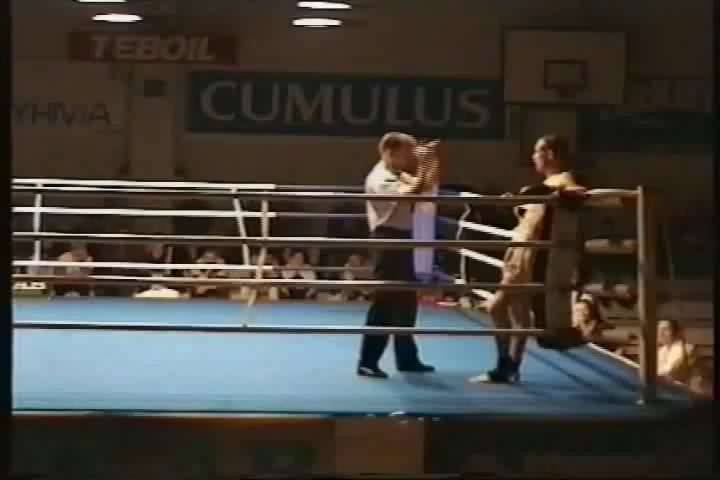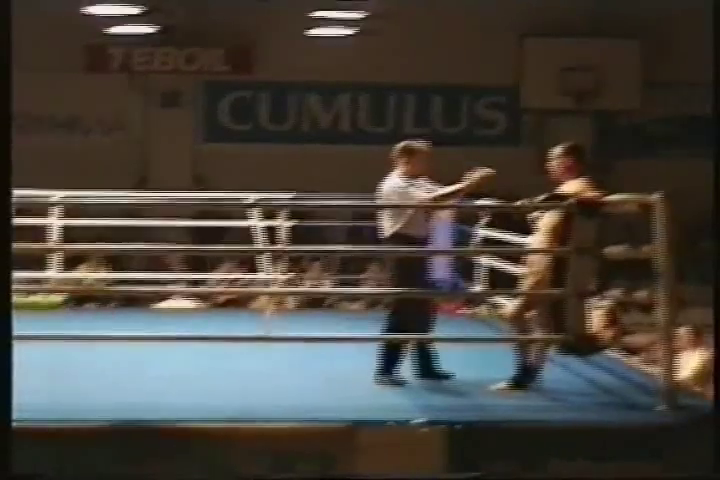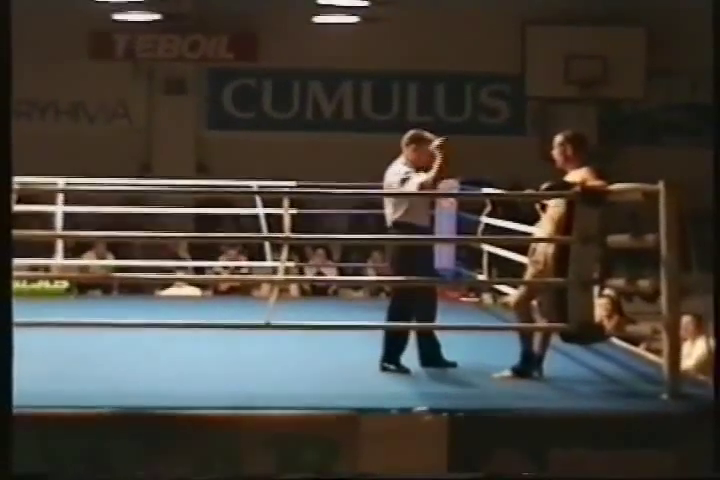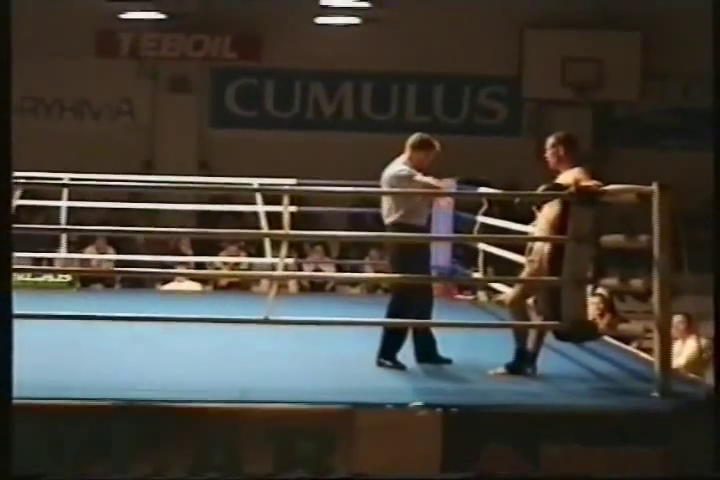
dt=0.5s
person 1, frame 1
left shoulder: (564, 180)
right shoulder: (548, 184)
left elbow: (581, 193)
right wrist: (518, 208)
left hip: (531, 254)
right hip: (521, 252)
left knee: (497, 306)
right knee: (519, 311)
left ankle: (506, 366)
right ankle: (508, 367)
person 1, frame 2
left shoulder: (581, 187)
right shoulder: (564, 190)
left elbow: (598, 199)
right wrist: (536, 215)
left hip: (550, 261)
right hip: (540, 259)
left knee: (515, 313)
right knee: (542, 317)
left ankle: (526, 373)
right ankle: (527, 373)
person 1, frame 3
left shoulder: (584, 175)
right shoulder: (570, 179)
left elbow: (601, 187)
right wrist: (541, 203)
left hip: (554, 251)
right hip: (544, 248)
left knee: (520, 301)
right knee: (545, 308)
left ankle: (530, 361)
right ankle: (531, 361)
person 1, frame 4
left shoulder: (576, 175)
right shoulder: (561, 180)
left elbow: (597, 186)
left hip: (549, 251)
right hip: (541, 246)
right ankle: (525, 360)
person 2, frame 1
left shoulder: (400, 175)
right shoulder: (379, 178)
left elbow: (426, 186)
right elbow: (409, 194)
left wrist: (430, 163)
right wrist: (424, 165)
left hip: (401, 240)
right hip: (388, 240)
left knee: (406, 301)
right knee: (385, 302)
left ankle: (407, 357)
right ankle: (367, 362)
person 2, frame 2
left shoulder: (418, 183)
right shoulder: (394, 186)
left elbow: (441, 194)
right elbow: (431, 199)
left wrist: (471, 182)
right wrist: (468, 184)
left hip: (416, 248)
right hip: (402, 248)
left knee: (422, 308)
right knee: (402, 310)
left ankle: (425, 366)
right ankle: (386, 369)
person 2, frame 3
left shoulder: (412, 173)
right shoulder: (399, 172)
right elbow: (426, 184)
right wrist: (440, 159)
left hip: (420, 236)
right hip: (405, 237)
left knee: (426, 297)
right knee: (403, 298)
left ankle: (430, 354)
right ankle: (390, 357)
person 2, frame 4
left shoulder: (409, 174)
right shoulder: (397, 173)
left elbow: (425, 197)
right elbow: (436, 187)
left wrist: (430, 186)
right wrist: (433, 184)
left hip: (416, 236)
left knee: (422, 295)
right knee: (404, 295)
left ankle: (425, 350)
right ankle: (386, 353)
